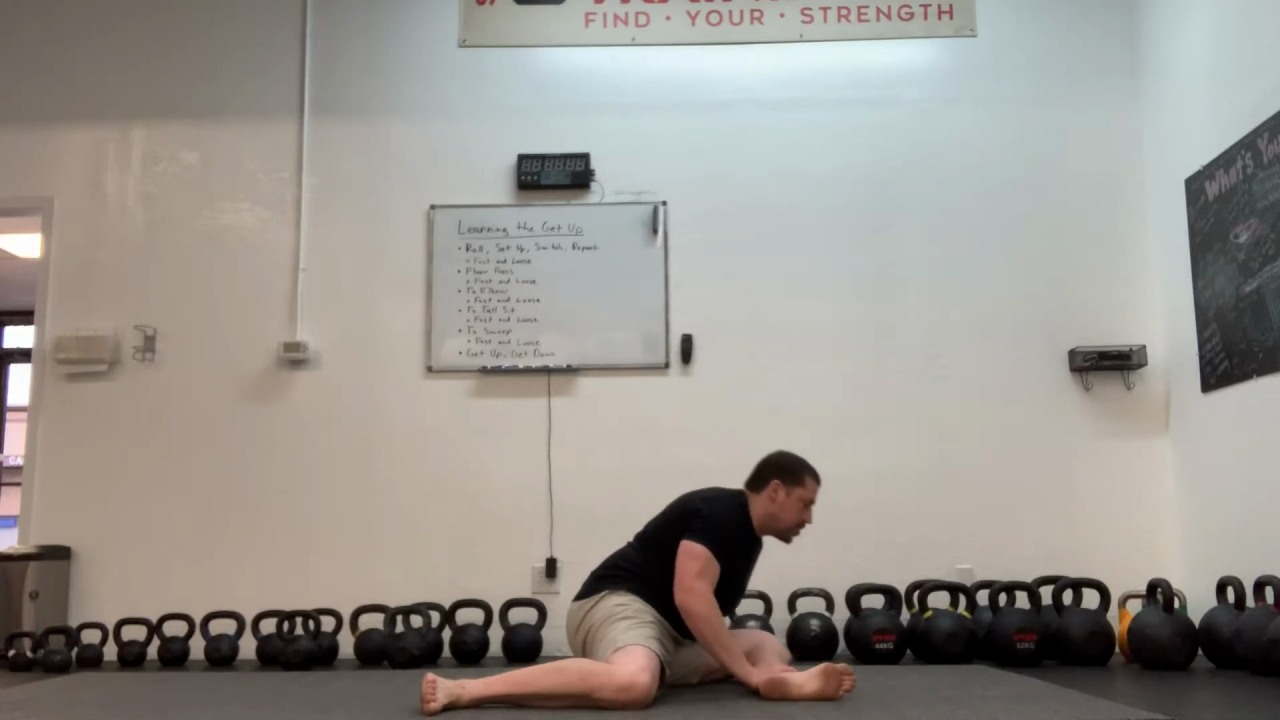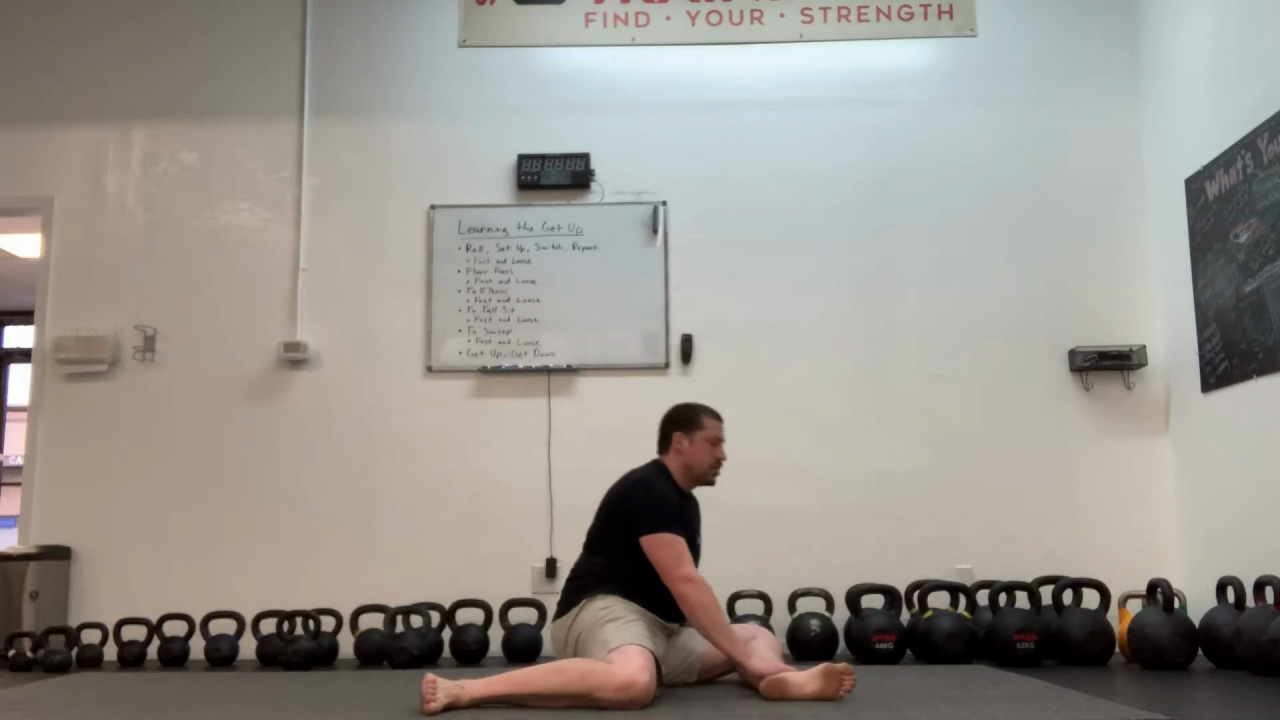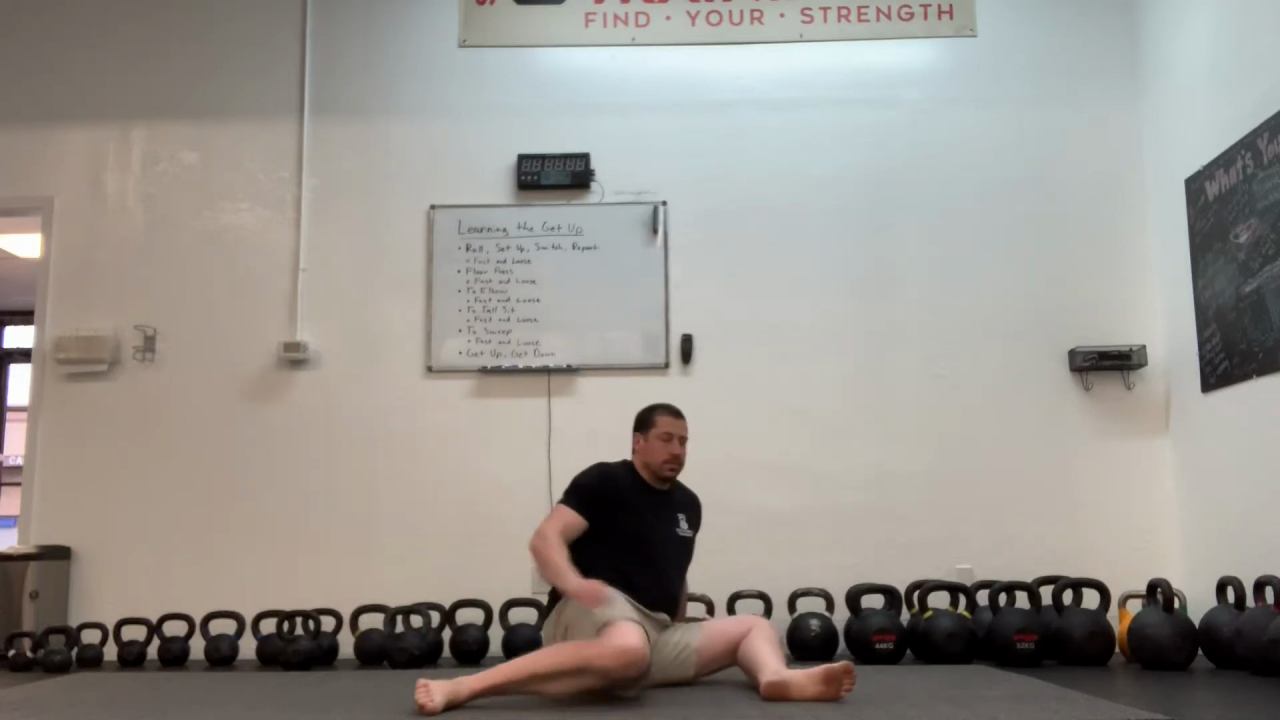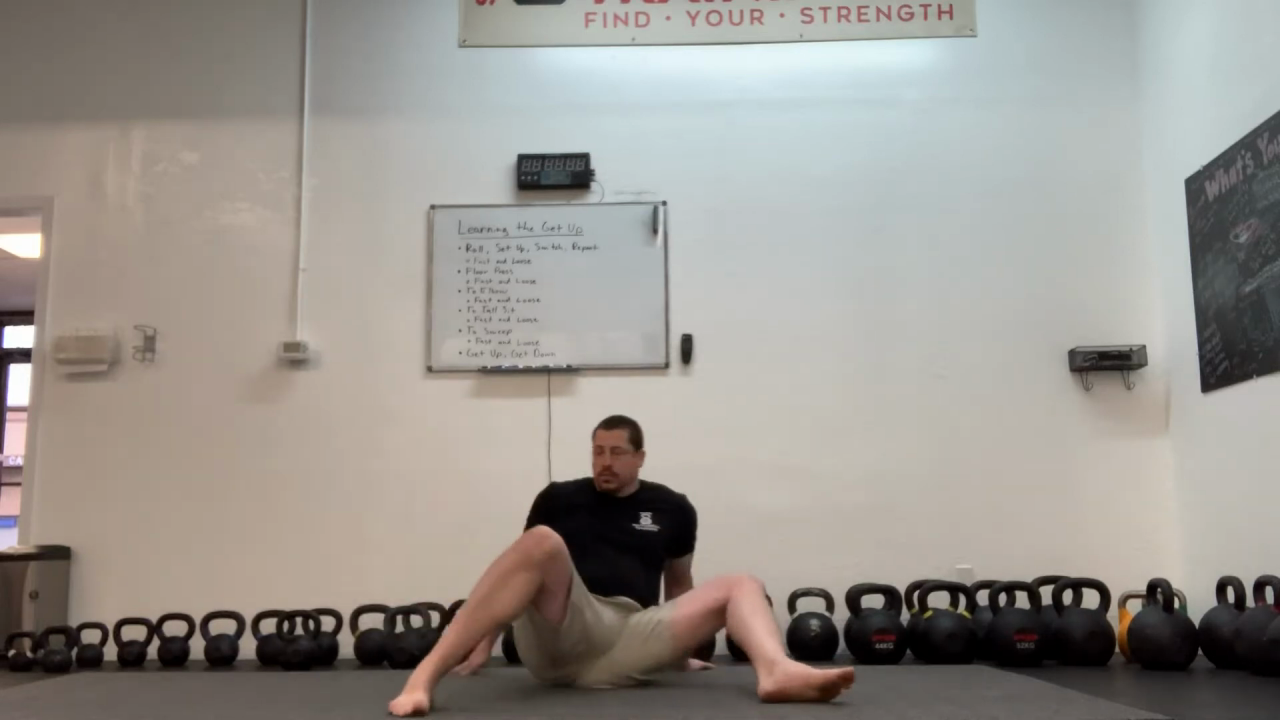
dt=0.5s
person 1, frame 1
left shoulder: (747, 534)
right shoulder: (720, 512)
right elbow: (691, 595)
right wrist: (748, 672)
right hip: (618, 604)
left knee: (769, 646)
right knee: (632, 684)
right ankle: (462, 690)
person 1, frame 2
left shoulder: (684, 500)
right shoulder: (648, 490)
left elbow: (682, 586)
right elbow: (684, 583)
right wrist: (746, 659)
right hip: (604, 611)
left knee: (759, 635)
right knee: (632, 684)
left ankle: (782, 682)
right ankle: (462, 690)
person 1, frame 3
left shoulder: (688, 502)
right shoulder: (604, 482)
right elbow: (545, 538)
left wrist: (686, 637)
right wrist: (571, 582)
left hip: (656, 629)
right hip: (593, 612)
left knee: (755, 626)
right knee: (627, 653)
left ankle: (777, 677)
right ankle: (460, 688)
person 1, frame 4
left shoulder: (672, 508)
right shoulder: (559, 498)
left elbow: (679, 585)
right elbow: (520, 570)
left wrist: (682, 654)
right wrist: (481, 648)
left hip: (628, 643)
right hip: (558, 638)
left knee: (741, 584)
right knee: (544, 541)
left ankle: (776, 671)
right ankle: (426, 675)
